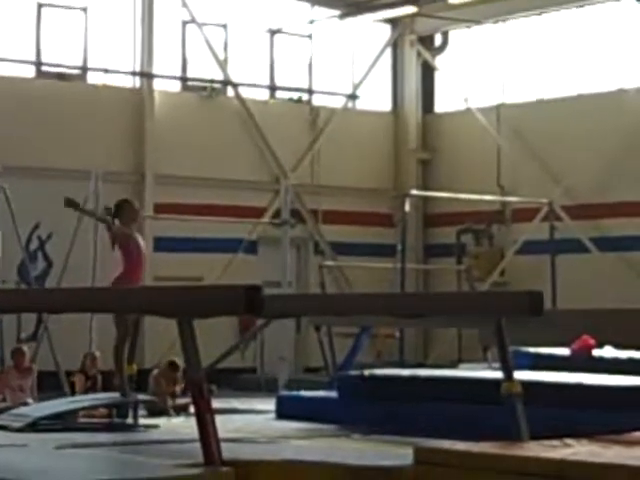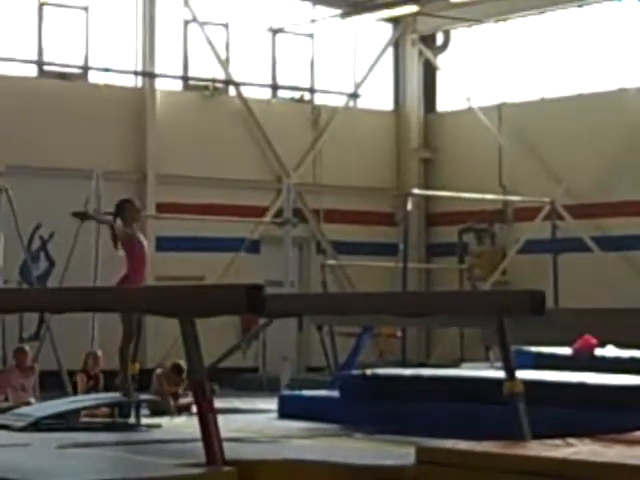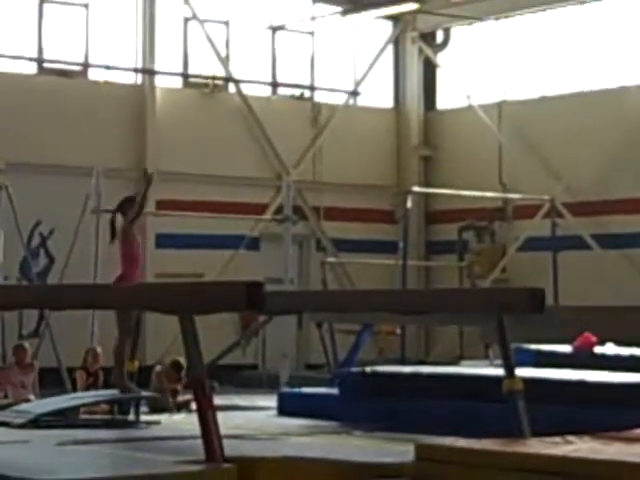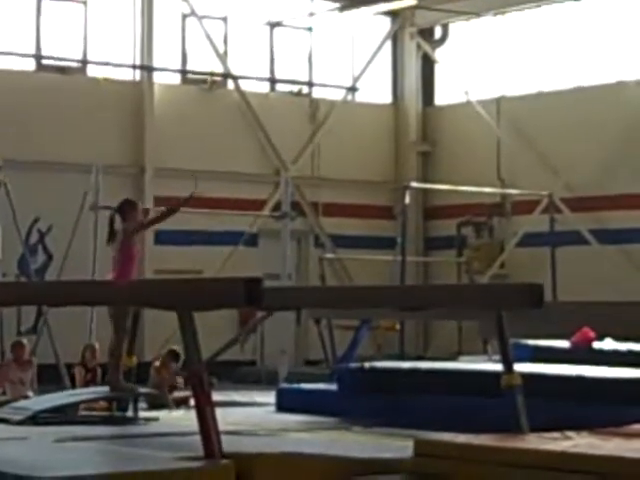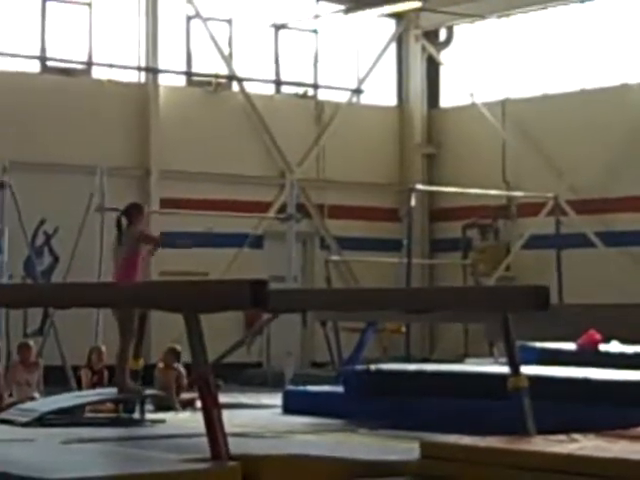
dt=0.3s
person 1, frame 1
left shoulder: (132, 231)
right shoulder: (122, 232)
left elbow: (129, 220)
right elbow: (110, 223)
left hip: (132, 287)
right hip: (124, 287)
left knee: (131, 333)
right knee: (123, 334)
left ankle: (123, 378)
right ankle: (121, 380)
person 1, frame 2
left shoulder: (135, 232)
right shoulder: (125, 233)
right elbow: (113, 224)
right wrist: (93, 217)
left hip: (136, 287)
right hip: (128, 287)
left knee: (134, 333)
right knee: (129, 334)
left ankle: (126, 378)
right ankle: (125, 380)
person 1, frame 3
left shoulder: (129, 231)
right shoulder: (126, 230)
left elbow: (137, 211)
right elbow: (138, 210)
right wrist: (147, 186)
left hip: (129, 286)
right hip: (126, 286)
left knee: (125, 333)
right knee: (125, 333)
left ankle: (119, 376)
right ankle: (120, 378)
person 1, frame 4
left shoulder: (119, 232)
right shoulder: (130, 230)
right elbow: (159, 218)
right wrist: (183, 203)
left knee: (118, 333)
right knee: (121, 334)
left ankle: (113, 376)
right ankle: (116, 378)
person 1, frame 5
left shoulder: (123, 236)
right shoulder: (138, 234)
right elbow: (163, 242)
left wrist: (147, 249)
left knee: (126, 336)
right knee: (127, 336)
left ankle: (122, 378)
right ankle: (122, 380)
